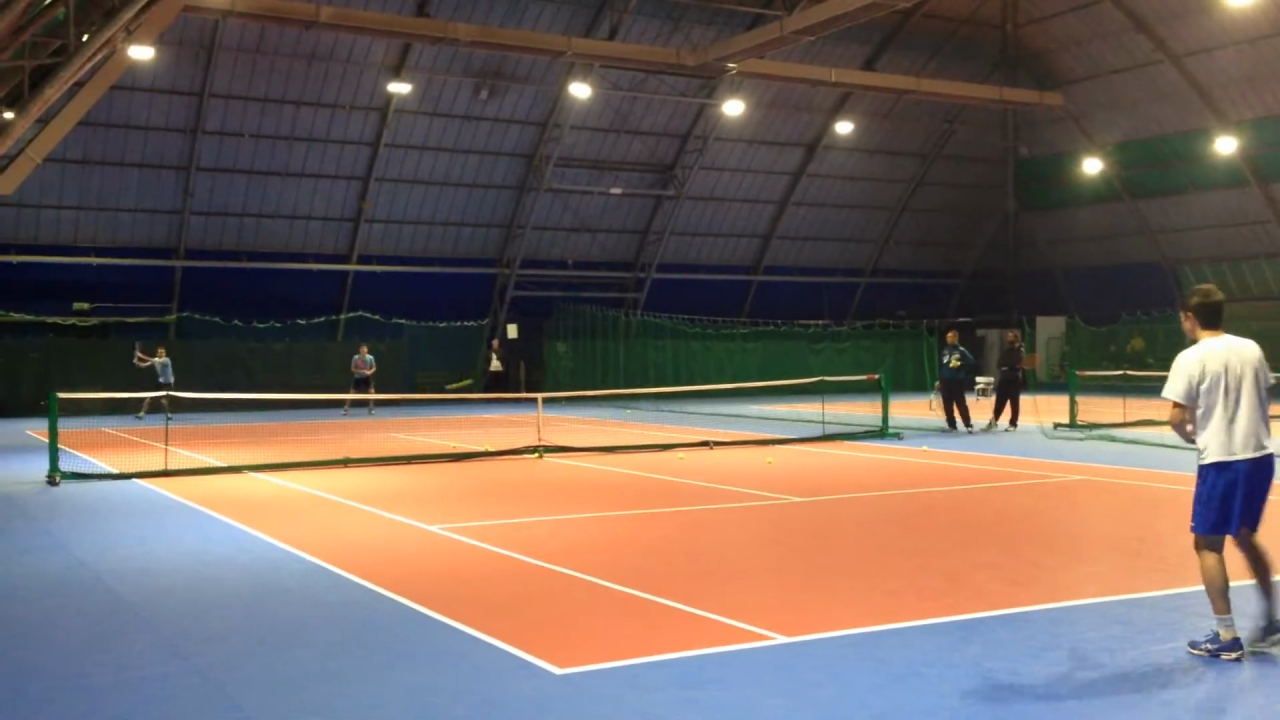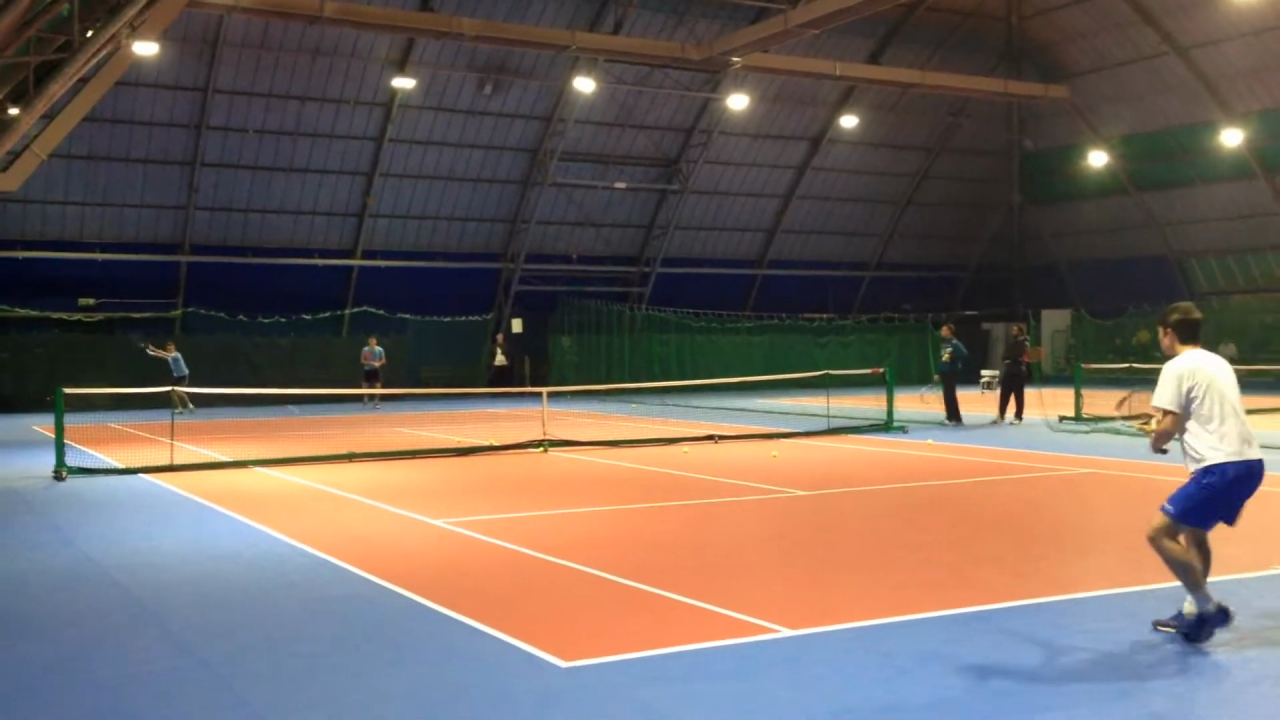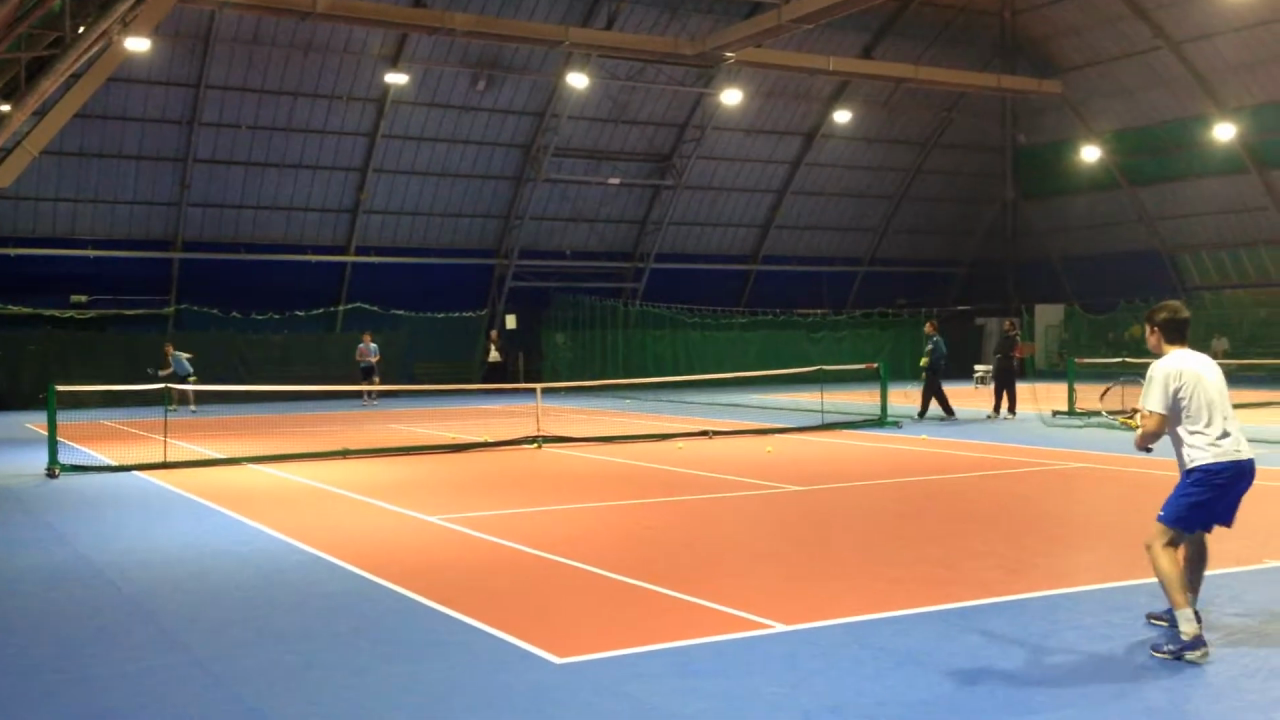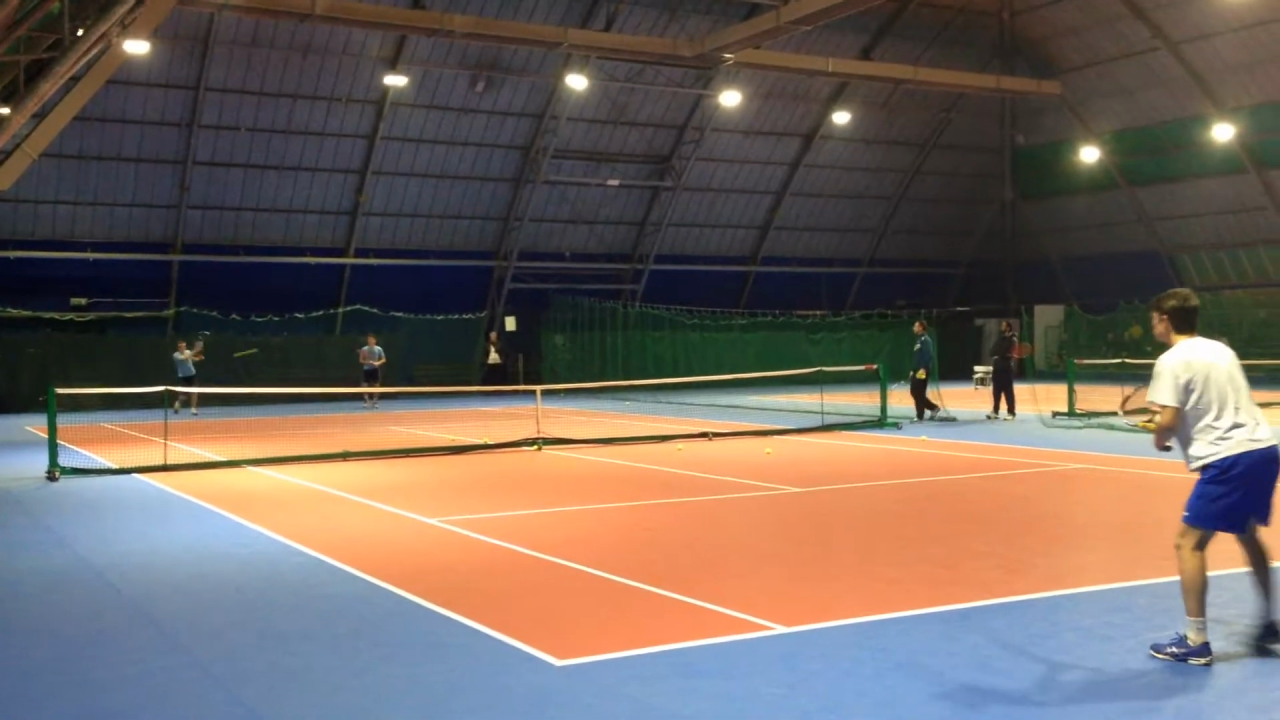
dt=0.3s
person 1, frame 1
left shoulder: (1190, 359)
left elbow: (1177, 417)
left wrist: (1189, 434)
left hip: (1221, 461)
left knee: (1207, 546)
right knee: (1246, 538)
left ankle: (1227, 637)
person 1, frame 2
left shoulder: (1177, 367)
right shoulder: (1218, 362)
left elbow: (1168, 426)
left wrist: (1156, 442)
right wrist: (1168, 423)
left hip: (1223, 467)
right hip: (1248, 462)
left knee: (1160, 532)
right knee: (1193, 532)
left ankle: (1211, 608)
right ankle: (1194, 611)
person 1, frame 3
left shoulder: (1163, 368)
right shoulder: (1206, 361)
left elbow: (1155, 428)
left wrist: (1140, 439)
right wrist: (1153, 420)
left hip: (1213, 467)
right hip: (1240, 462)
left knee: (1159, 542)
right knee: (1193, 532)
left ankle: (1190, 636)
right ankle: (1185, 612)
person 1, frame 4
left shoulder: (1172, 361)
right shoulder: (1221, 350)
left elbow: (1169, 421)
left wrist: (1159, 439)
right wrist: (1171, 429)
left hip: (1228, 462)
left knee: (1189, 544)
right knee: (1248, 536)
left ankle: (1196, 641)
